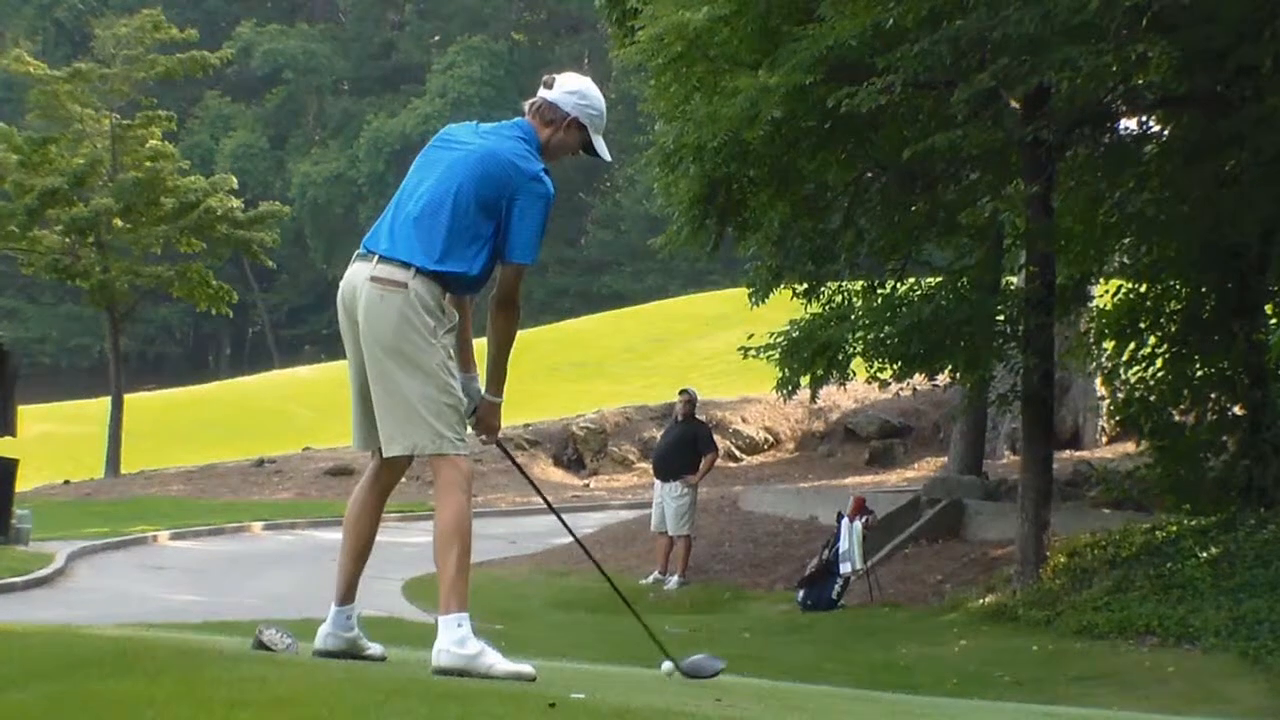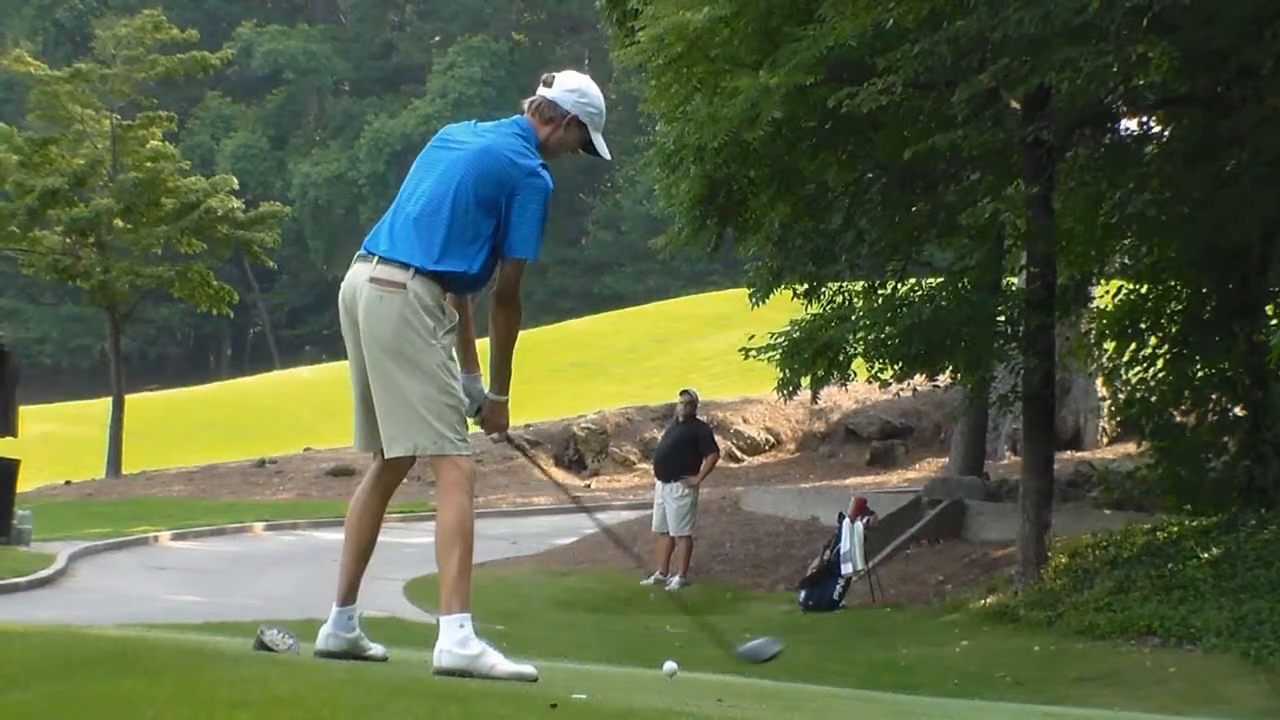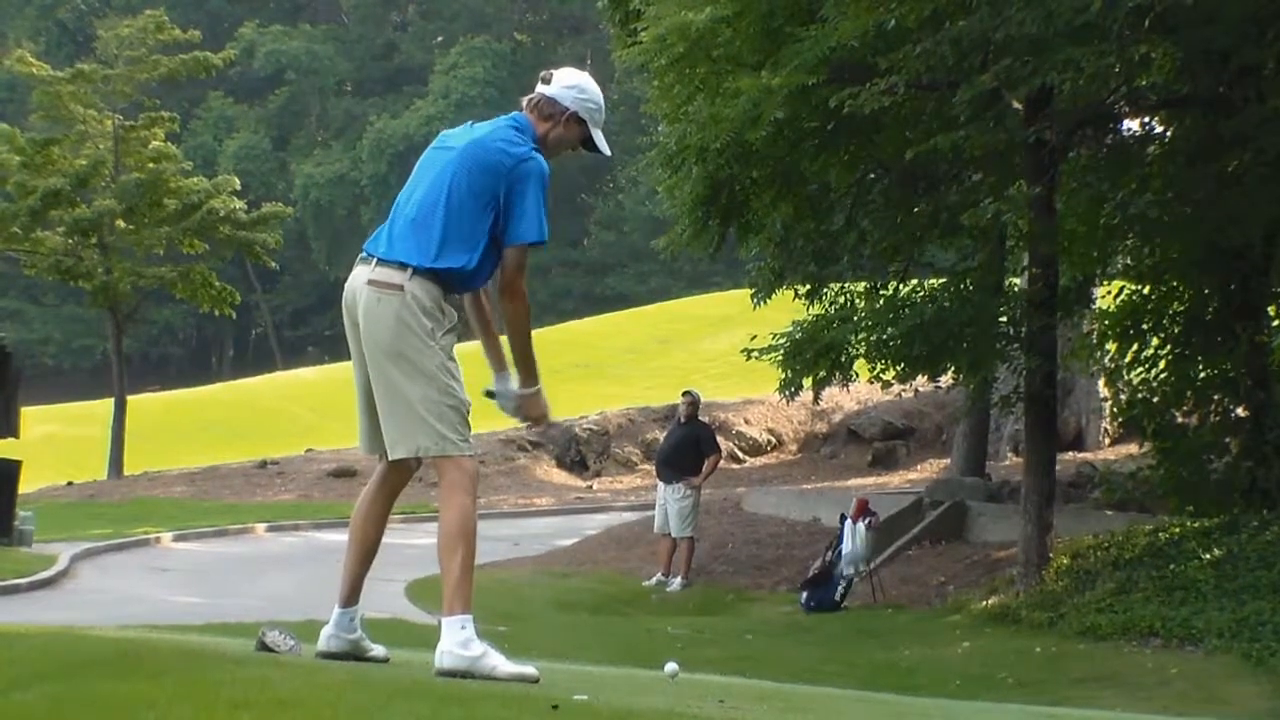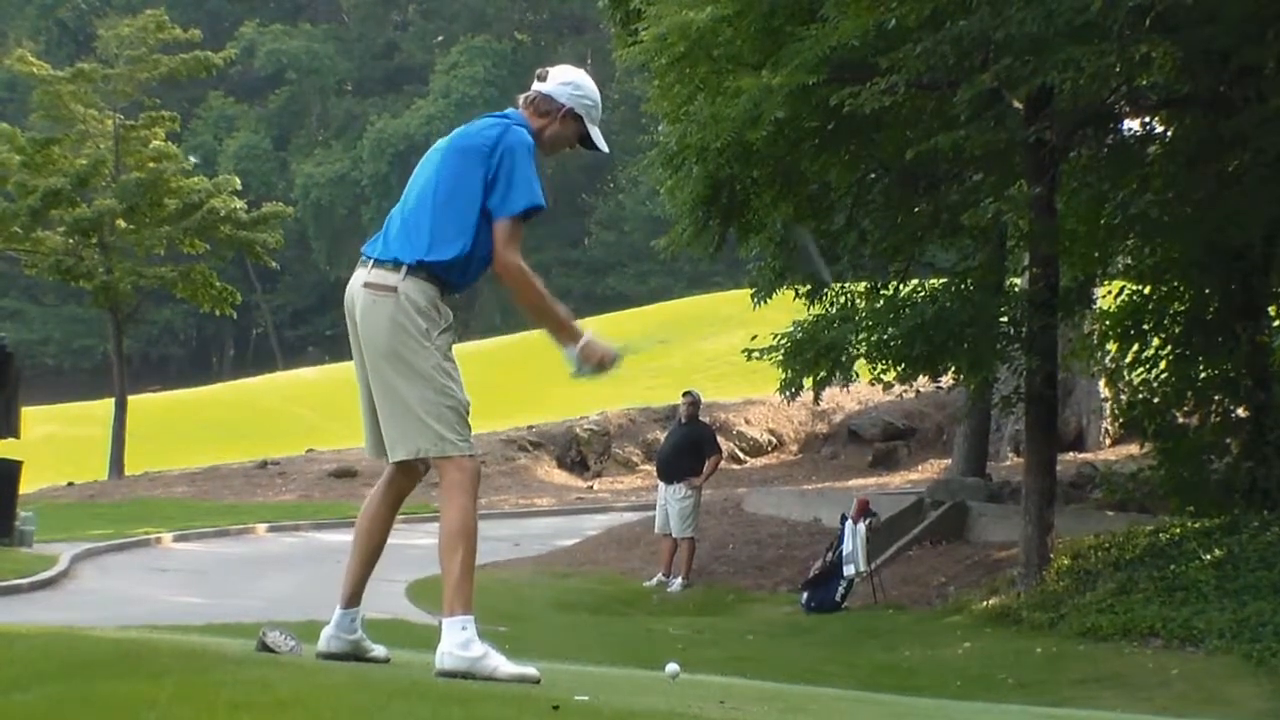
dt=1s
person 1, frame 1
left shoulder: (457, 133)
right shoulder: (531, 179)
right elbow: (505, 298)
left wrist: (464, 369)
right wrist: (492, 395)
left hip: (361, 282)
right hip: (405, 300)
left knee: (387, 462)
right knee: (452, 466)
left ankle: (339, 623)
right ankle: (454, 637)
person 1, frame 2
left shoulder: (458, 134)
right shoulder: (530, 174)
right elbow: (505, 295)
left wrist: (469, 371)
right wrist: (498, 394)
left hip: (363, 284)
right hip: (405, 301)
left knee: (390, 461)
right knee: (454, 467)
left ankle: (341, 622)
right ankle: (456, 637)
person 1, frame 3
left shoulder: (464, 135)
right shoulder: (526, 162)
right elbow: (510, 286)
left wrist: (499, 371)
right wrist: (528, 386)
left hip: (367, 286)
right hip: (407, 301)
left knee: (395, 464)
right knee: (457, 468)
left ankle: (342, 624)
right ankle: (458, 639)
person 1, frame 4
left shoulder: (477, 135)
right shoulder: (512, 140)
left elbow: (493, 256)
right elbow: (507, 262)
left wrist: (565, 333)
right wrist: (577, 340)
left hip: (374, 291)
right hip: (405, 299)
left knee: (404, 467)
right knee: (458, 468)
left ankle: (344, 625)
right ankle: (459, 640)
person 2, frame 1
left shoulder: (698, 428)
right shoulder: (673, 424)
left elbow: (712, 454)
left wrist: (697, 477)
right wrist: (658, 478)
left hip: (680, 487)
right hip: (661, 484)
left knee: (680, 533)
right knee: (662, 531)
left ankle: (680, 576)
right ankle: (661, 572)
person 2, frame 2
left shoulder: (699, 428)
right shoulder: (674, 424)
left elbow: (713, 455)
left wrist: (698, 478)
right wrist: (659, 480)
left hip: (681, 487)
right hip: (662, 485)
left knee: (682, 533)
right knee: (663, 531)
left ankle: (681, 576)
right ankle: (662, 573)
person 2, frame 3
left shoulder: (701, 429)
right shoulder: (676, 425)
left elbow: (715, 456)
left wrist: (700, 479)
right wrist: (661, 479)
left hip: (683, 488)
right hip: (664, 486)
left knee: (683, 534)
right knee: (664, 532)
left ankle: (683, 577)
right ankle: (664, 574)
person 2, frame 4
left shoulder: (702, 430)
right shoulder: (677, 426)
left elbow: (716, 456)
left wrist: (701, 479)
right wrist: (662, 480)
left hip: (683, 489)
right hip: (665, 486)
left knee: (684, 534)
right knee: (666, 532)
left ankle: (684, 578)
right ankle: (665, 574)
